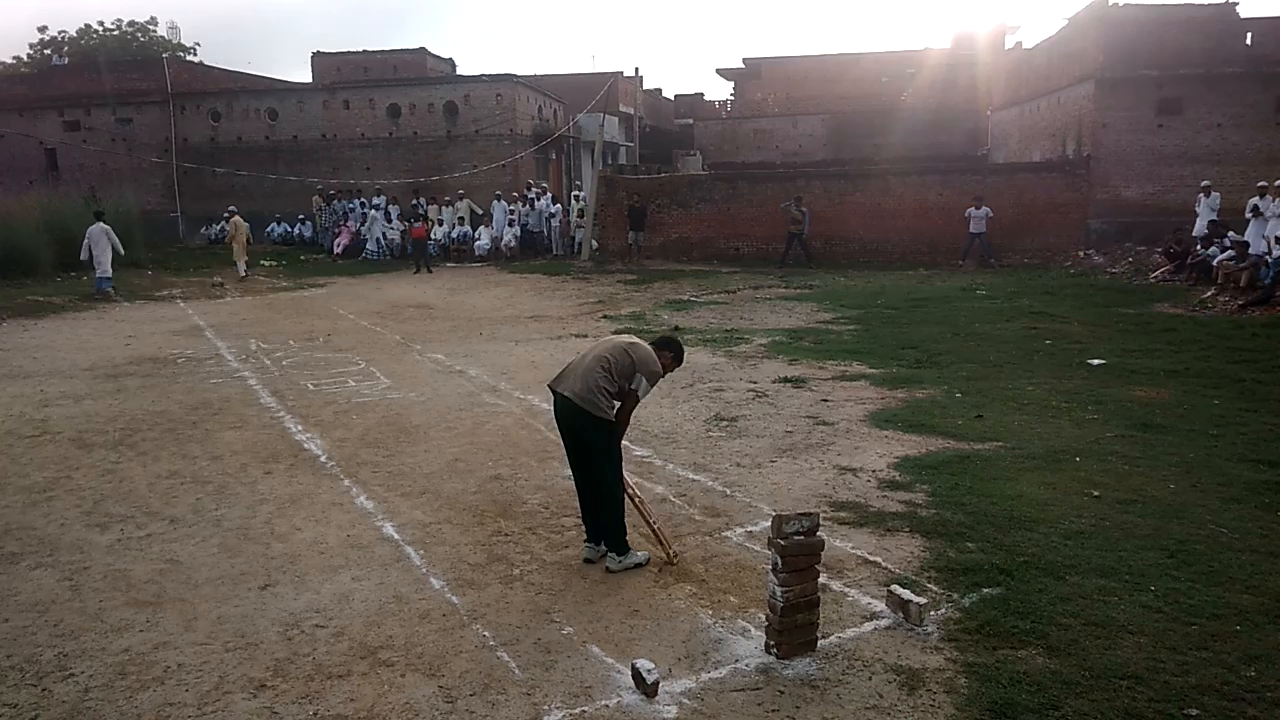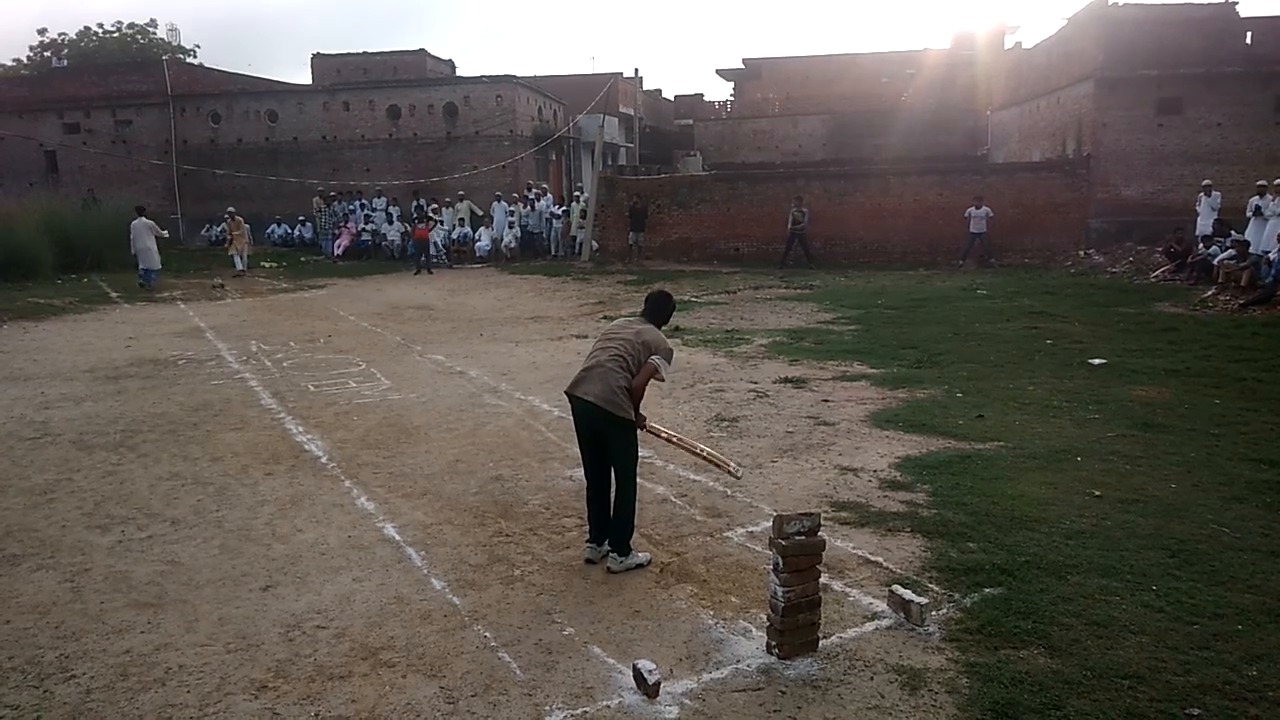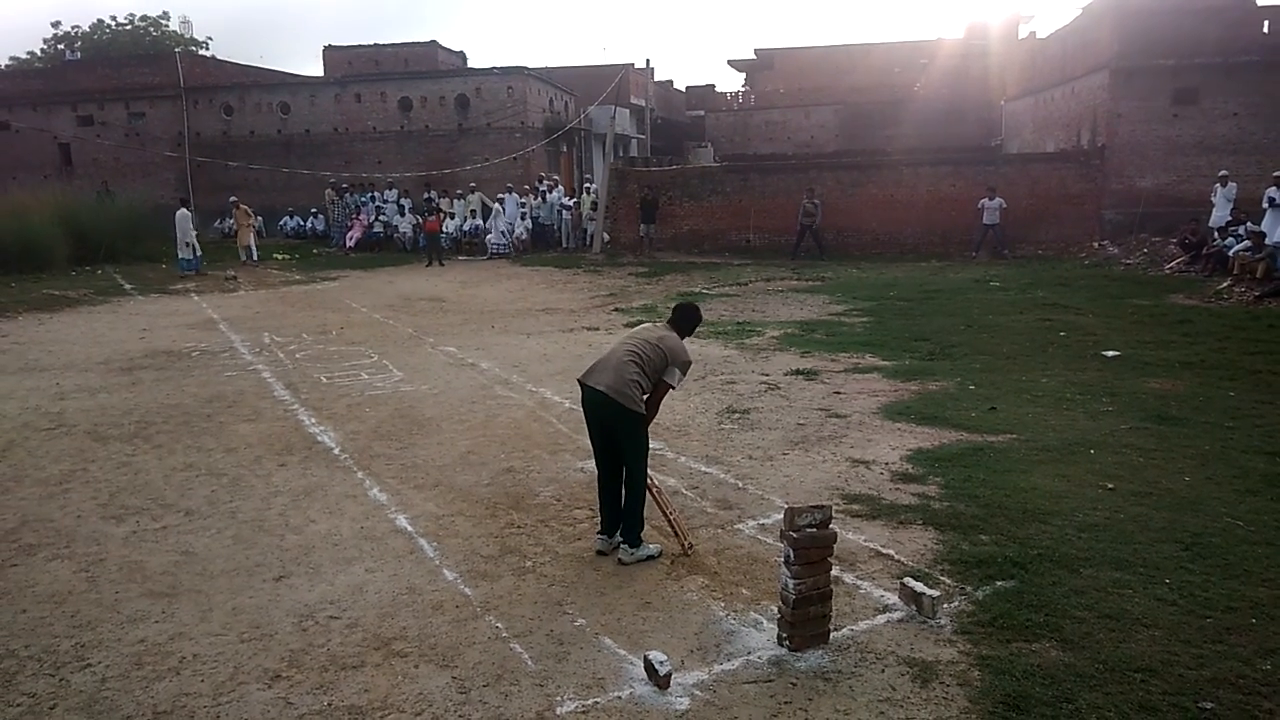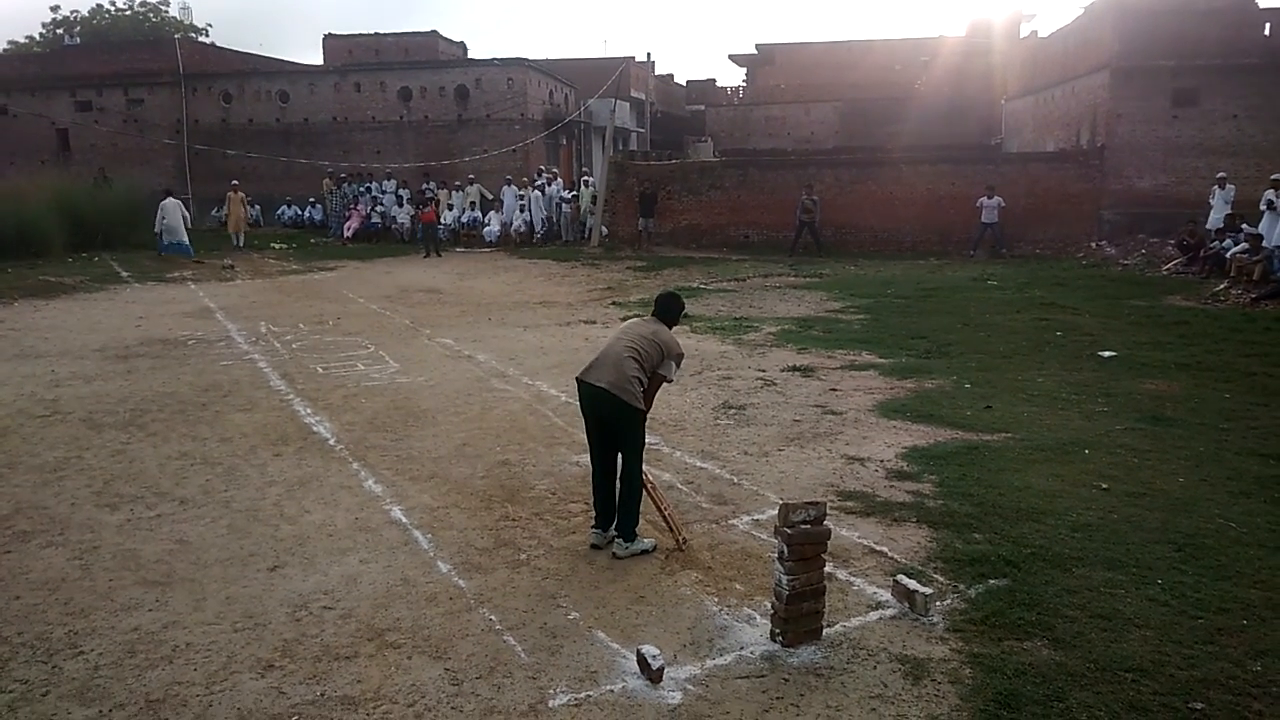
dt=1s
person 1, frame 1
left shoulder: (627, 343)
right shoulder: (652, 366)
right elbow: (624, 412)
left wrist: (609, 444)
right wrist: (614, 447)
left hip: (563, 396)
right hip: (589, 405)
left knee: (584, 479)
right knee: (610, 483)
left ankle: (593, 543)
right ankle: (618, 553)
person 1, frame 2
left shoulder: (617, 325)
right shoulder: (661, 346)
right elbow: (637, 385)
right wrist: (634, 413)
left hip: (579, 397)
right hip: (611, 407)
left knee: (596, 478)
right knee: (625, 482)
left ankle: (595, 543)
right ankle: (620, 553)
person 1, frame 3
left shoulder: (645, 329)
right shoulder: (681, 355)
right elbow: (654, 401)
left wrist: (634, 429)
right wrist: (638, 431)
left hip: (591, 388)
right hip: (621, 400)
left knee: (607, 470)
right knee: (635, 476)
left ankle: (606, 535)
right ankle: (631, 545)
person 1, frame 4
left shoulder: (630, 324)
right shoulder: (673, 347)
right elbow: (649, 393)
left wrist: (634, 417)
right wrist: (637, 421)
left hip: (588, 384)
right hip: (622, 395)
left knee: (601, 464)
right knee: (631, 470)
left ankle: (601, 529)
right ankle: (625, 539)
